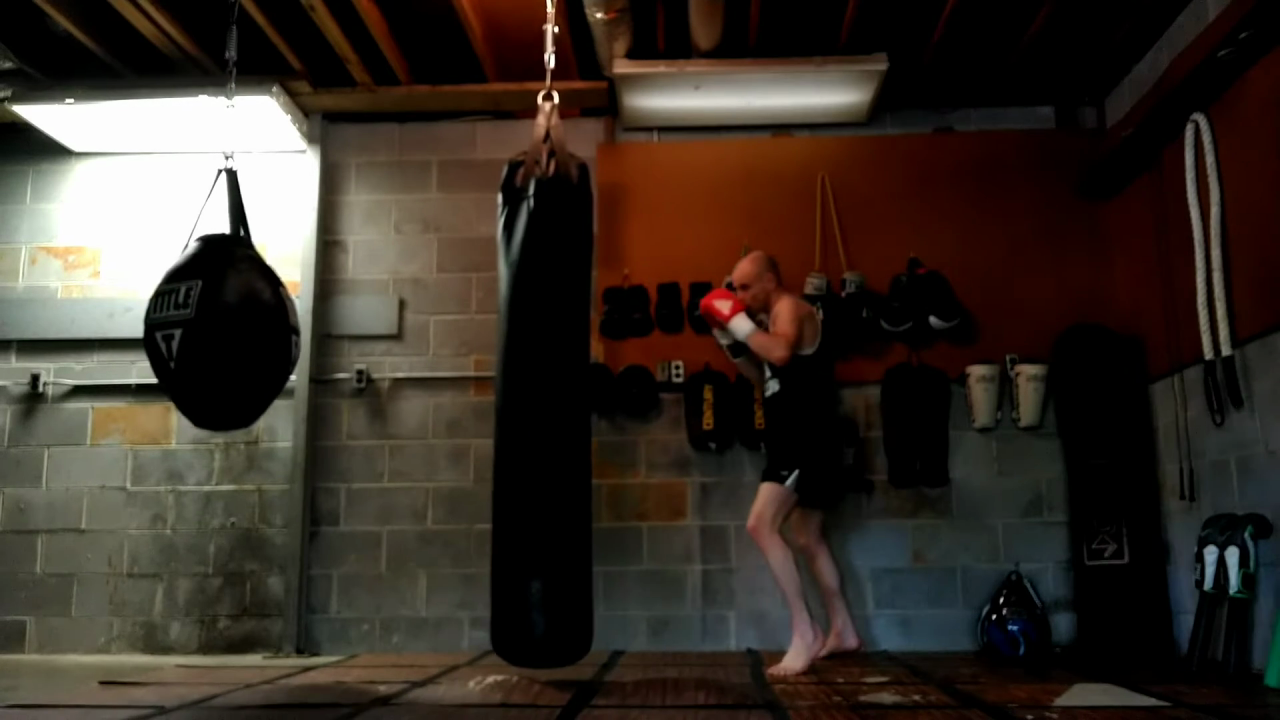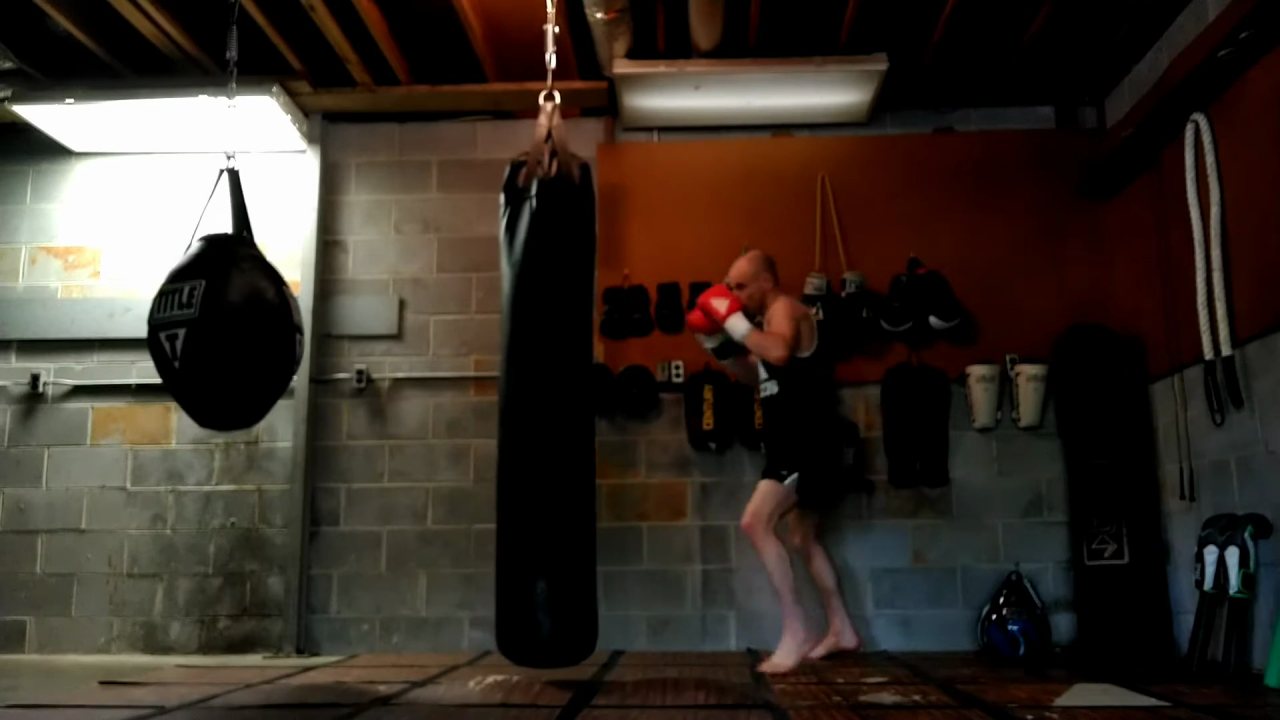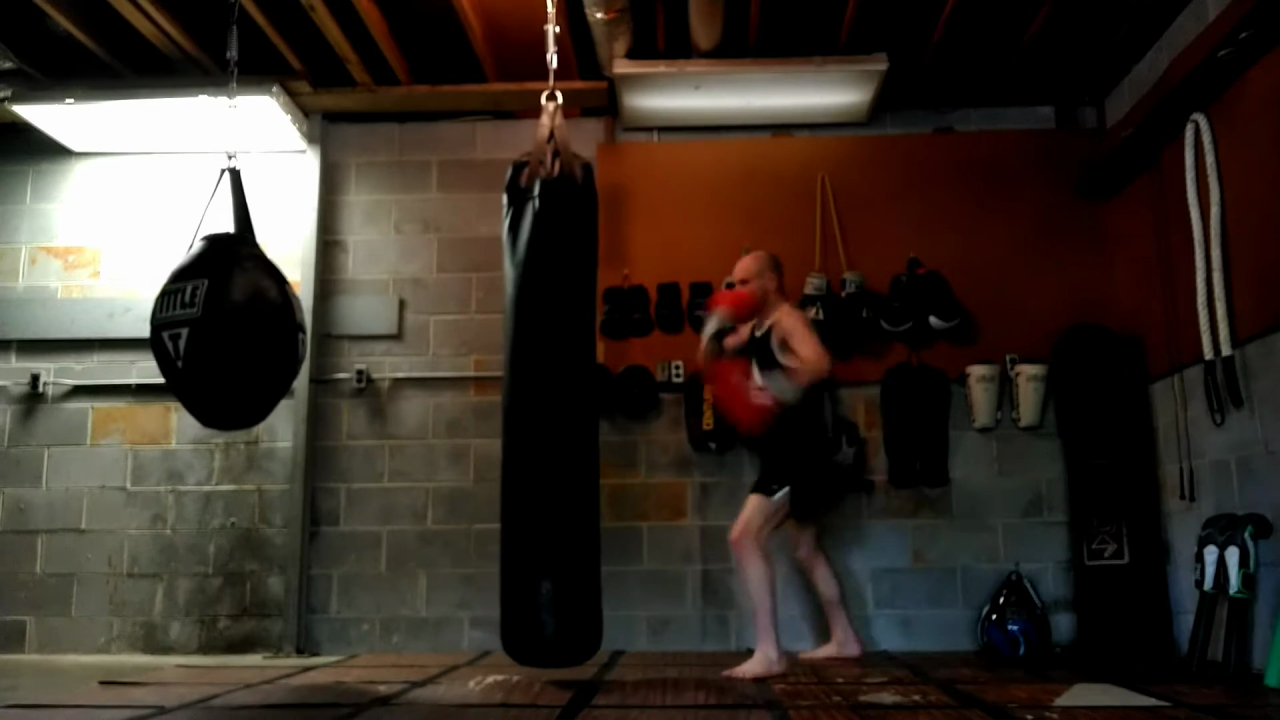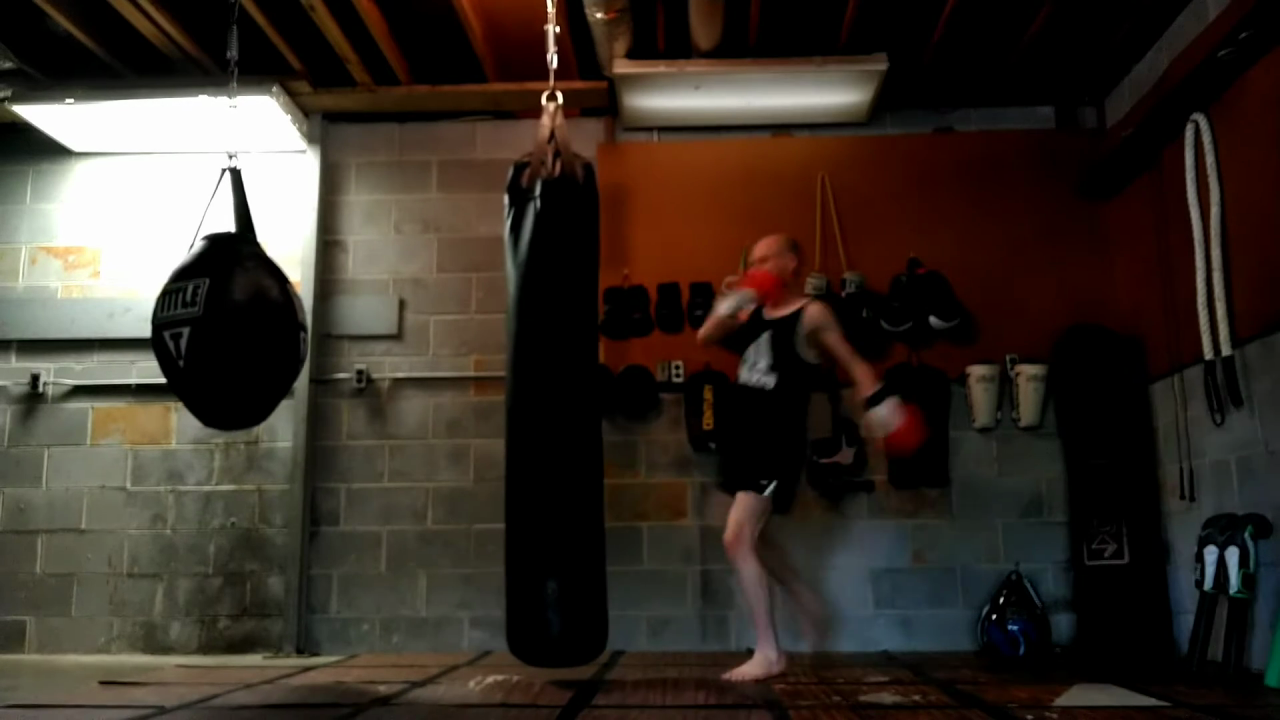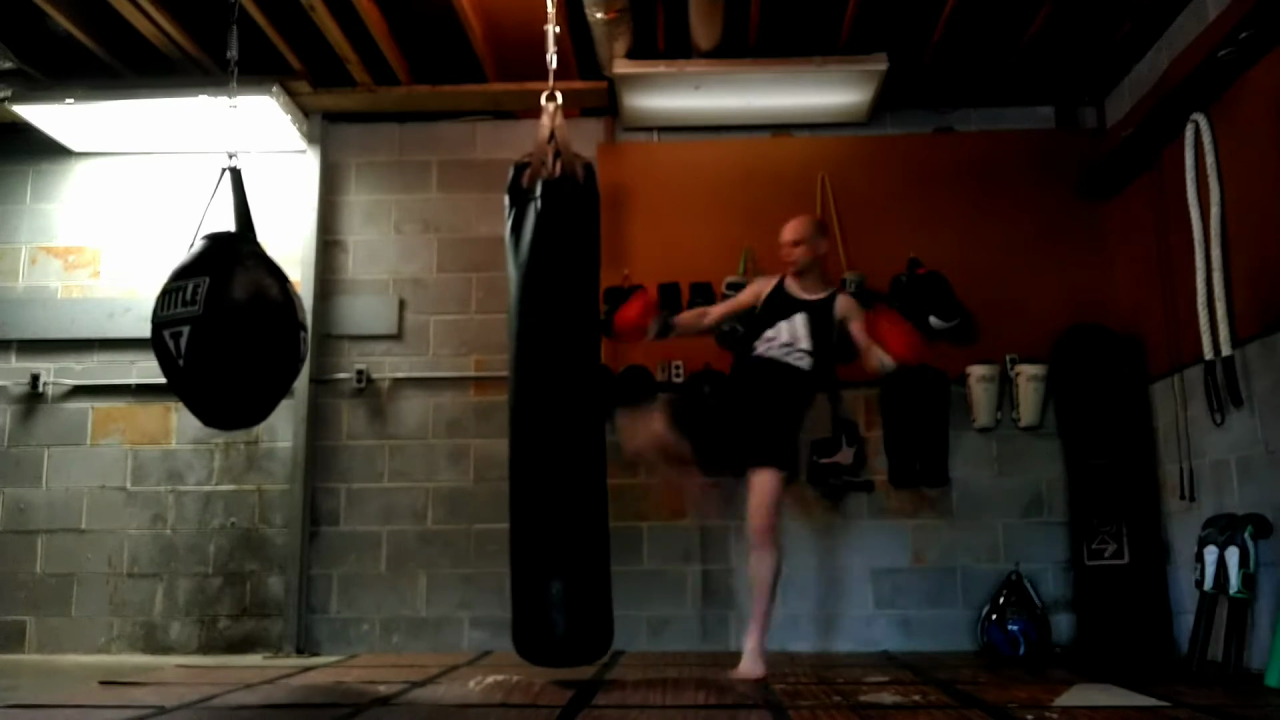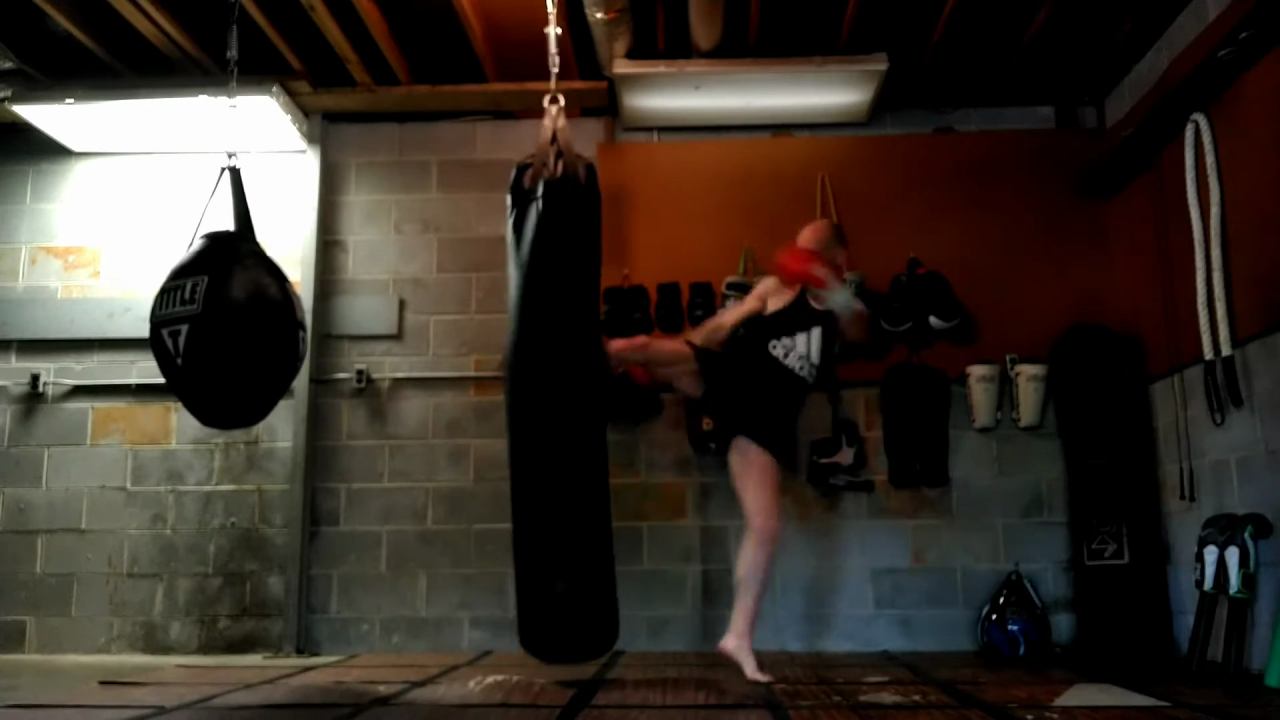
dt=0.1s
person 1, frame 1
left shoulder: (789, 308)
right shoulder: (773, 317)
left elbow: (780, 353)
right elbow: (762, 376)
left wrist: (735, 319)
right wrist: (728, 338)
left hip: (806, 440)
right hip: (800, 442)
left knee: (762, 525)
right knee: (807, 539)
left ankle: (805, 635)
right ankle: (842, 630)
person 1, frame 2
left shoulder: (785, 308)
right shoulder: (762, 321)
left elbow: (779, 351)
right elbow: (748, 369)
left wrist: (732, 320)
right wrist: (713, 340)
left hip: (806, 440)
right hip: (796, 442)
left knee: (756, 523)
right knee: (803, 538)
left ankle: (795, 631)
right ankle: (841, 629)
person 1, frame 3
left shoulder: (788, 320)
right shoulder: (755, 326)
left elbow: (820, 364)
left hip: (795, 453)
right hip: (784, 452)
left knee: (743, 538)
right knee: (806, 551)
left ankle: (768, 651)
right ankle: (844, 638)
person 1, frame 4
left shoulder: (811, 314)
right shoulder: (754, 310)
left elbow: (852, 364)
right elbow: (707, 338)
right wrist: (734, 302)
left hip: (776, 443)
right hip: (744, 435)
left knee: (736, 540)
right knee: (755, 542)
left ankle: (767, 653)
right ankle: (807, 604)
person 1, frame 5
left shoulder: (842, 305)
right shoulder: (766, 288)
left elbow: (871, 357)
right elbow: (709, 319)
left wrist: (883, 358)
right wrist: (662, 324)
left hip: (775, 424)
right hip: (732, 399)
left knee: (762, 530)
right knee: (635, 433)
left ankle: (755, 646)
person 1, frame 6
left shoulder: (845, 306)
right shoulder: (774, 288)
left elbow: (857, 330)
right elbow: (723, 325)
left wrist: (833, 290)
right wrist: (681, 350)
left hip: (769, 413)
right hip: (730, 376)
left knee: (765, 524)
right knee: (640, 350)
left ankle: (739, 636)
